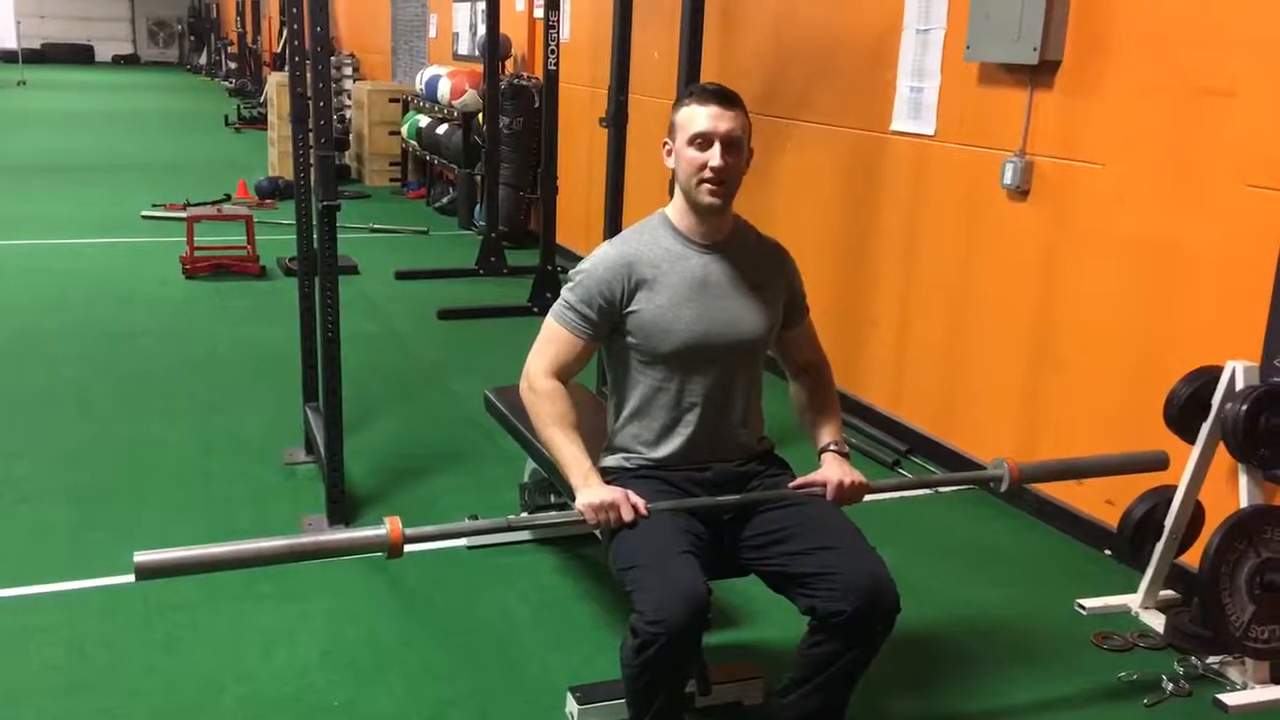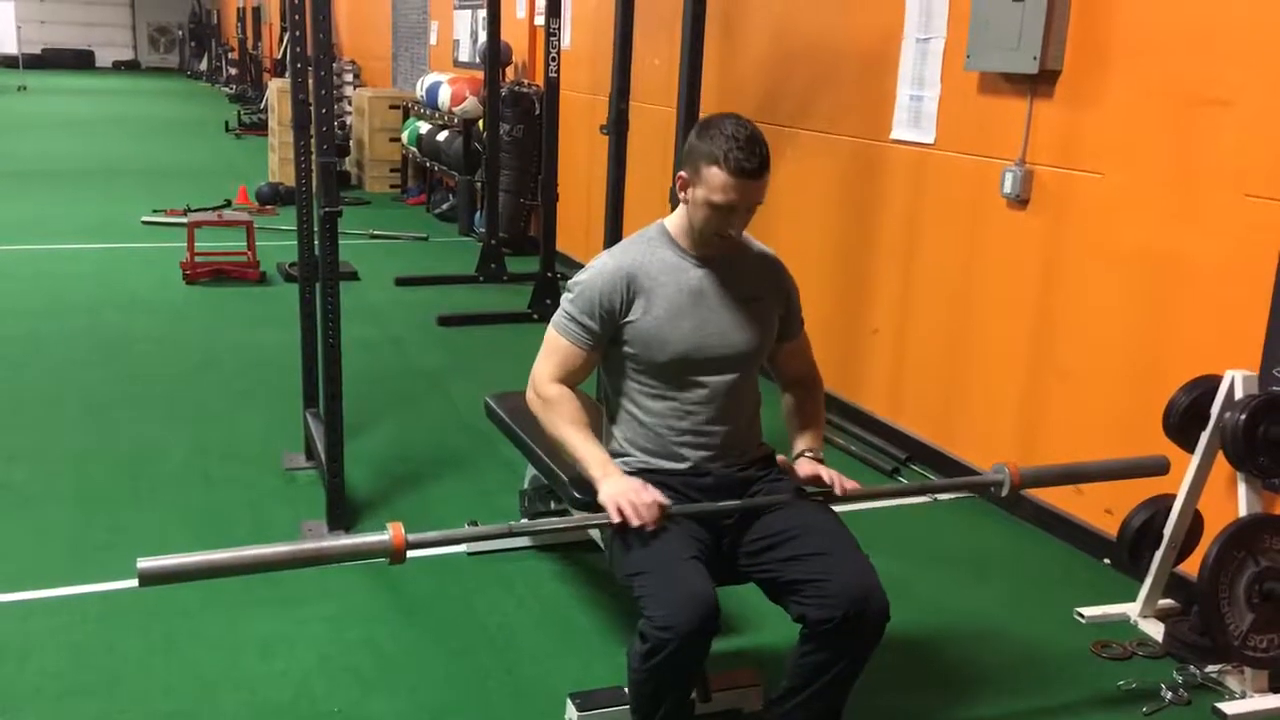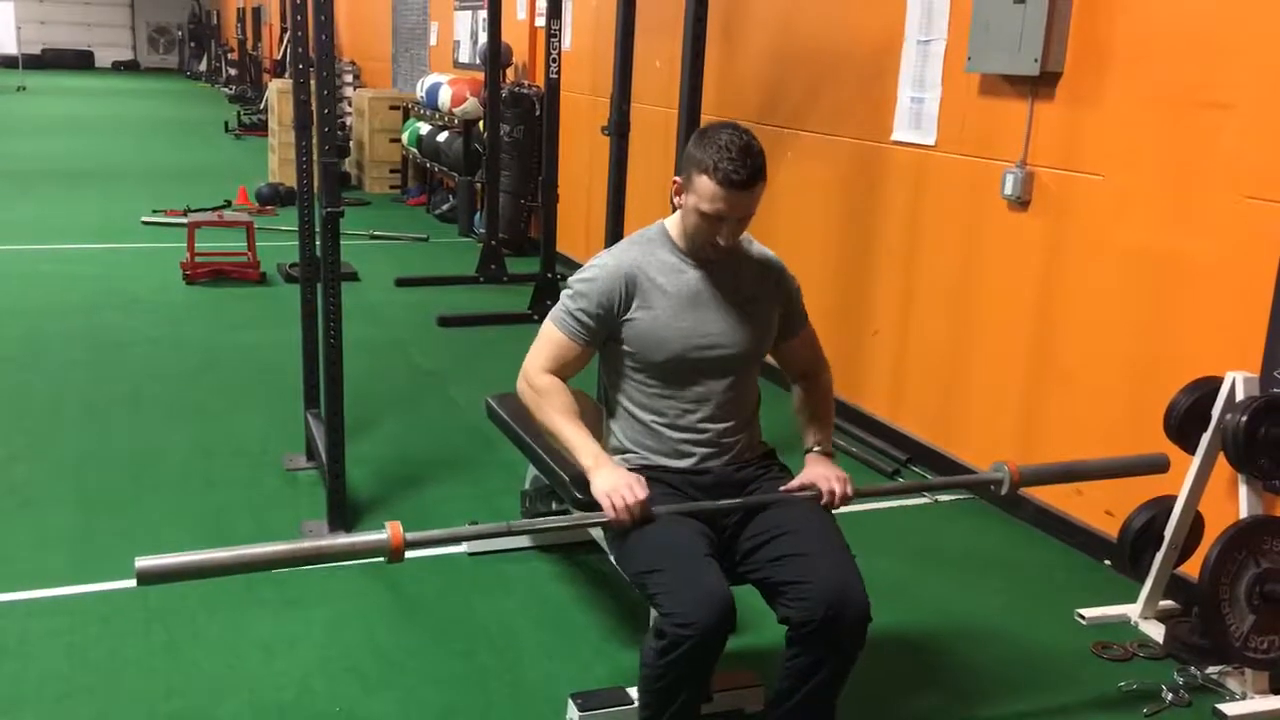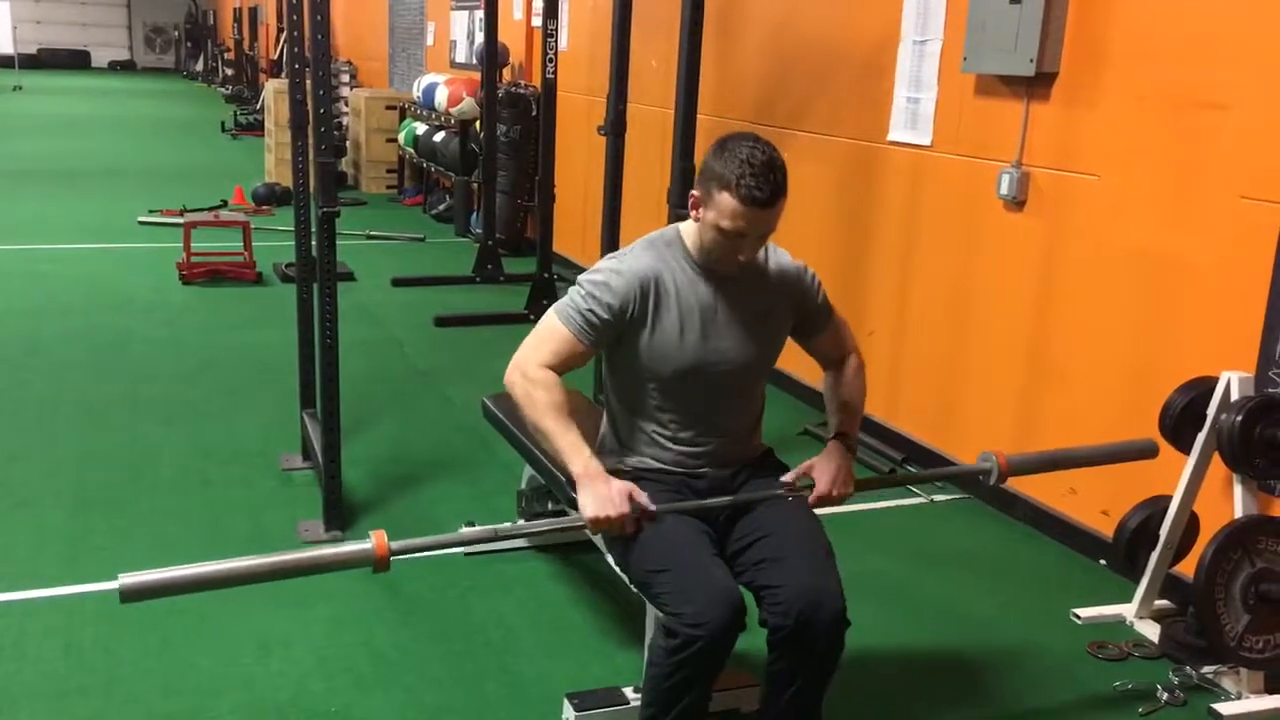
dt=0.5s
person 1, frame 1
left shoulder: (772, 262)
right shoulder: (620, 264)
left elbow: (808, 367)
right elbow: (541, 378)
left wrist: (832, 451)
right wrist: (587, 482)
left hip: (753, 473)
right hip: (650, 480)
left knee: (868, 596)
right knee: (673, 609)
person 1, frame 2
left shoulder: (769, 273)
right shoulder: (616, 275)
left elbow: (799, 378)
right elbow: (547, 387)
left wrist: (805, 452)
right wrist: (607, 476)
left hip: (752, 480)
right hip: (652, 488)
left knee: (859, 605)
right knee: (684, 613)
person 1, frame 3
left shoulder: (770, 276)
right shoulder: (618, 273)
left elbow: (809, 372)
right elbow: (538, 377)
left wrist: (819, 452)
right wrist: (601, 465)
left hip: (750, 476)
right hip: (653, 483)
left knee: (840, 605)
right knee: (701, 611)
person 1, frame 4
left shoulder: (790, 278)
right shoulder: (630, 278)
left elbow: (843, 358)
right elbow: (528, 371)
left wrist: (839, 446)
right wrist: (591, 478)
left hip: (748, 474)
right hip: (649, 483)
left knee: (817, 608)
right knee: (710, 611)
